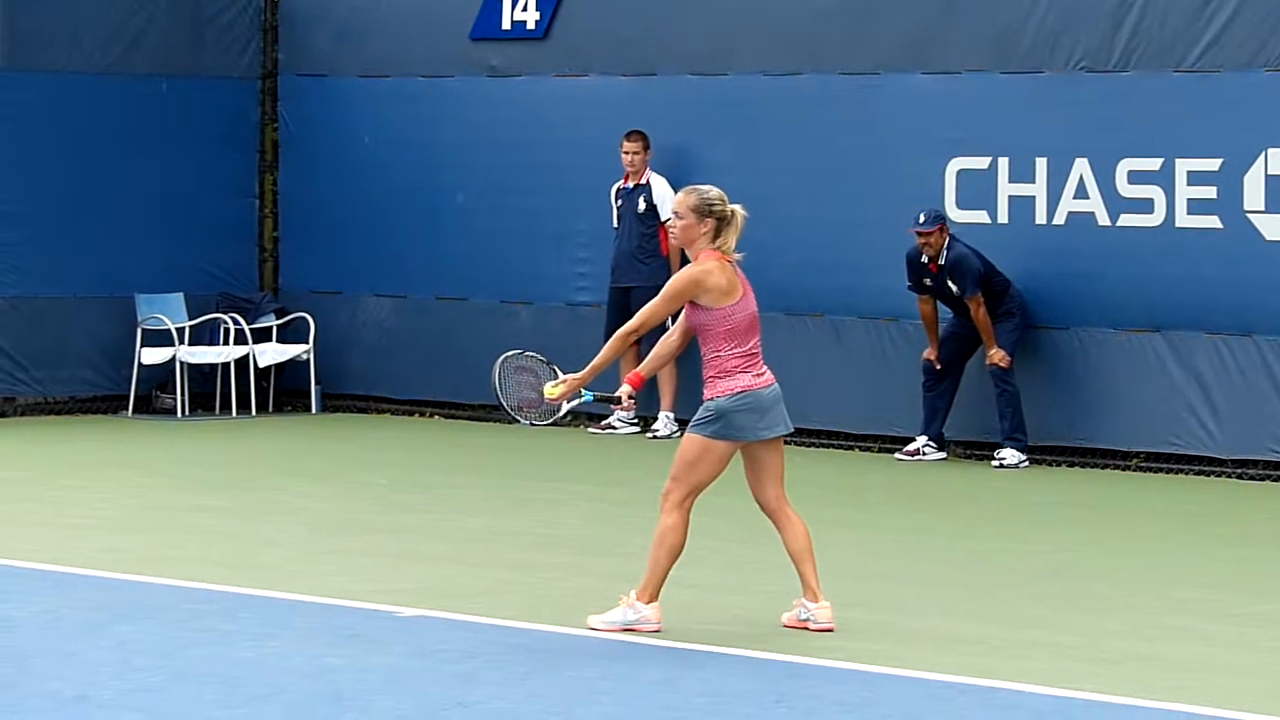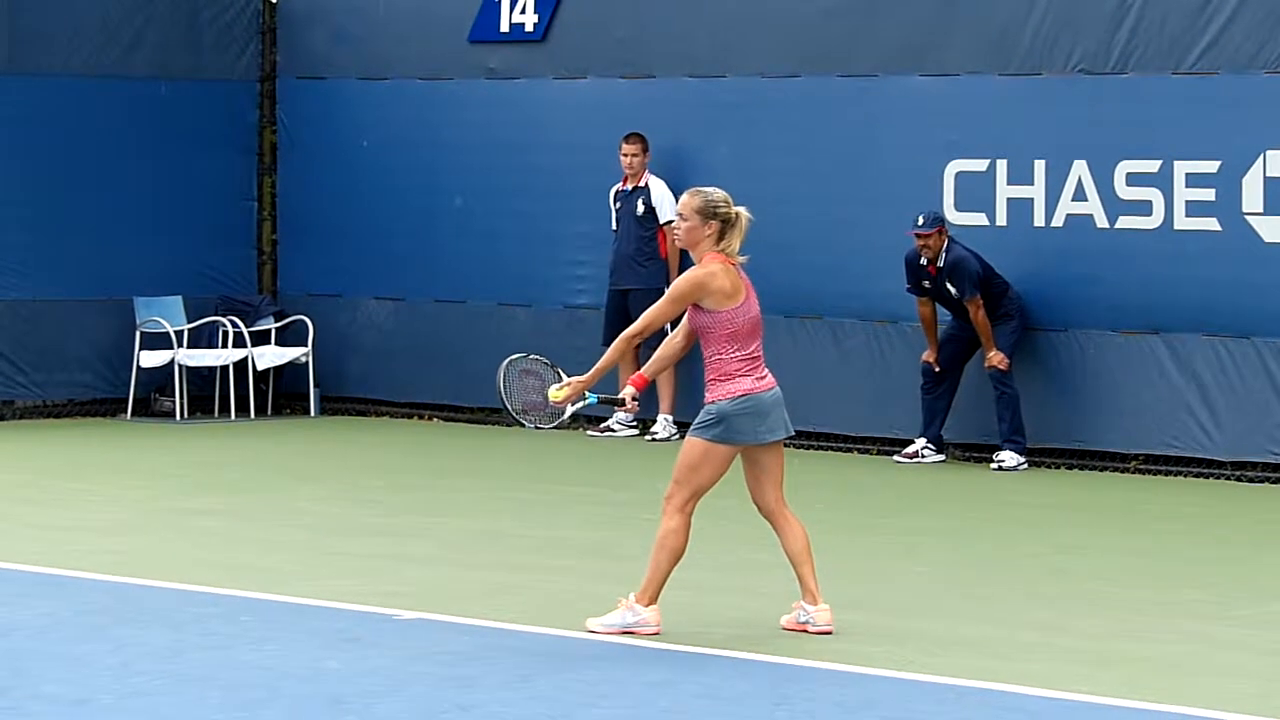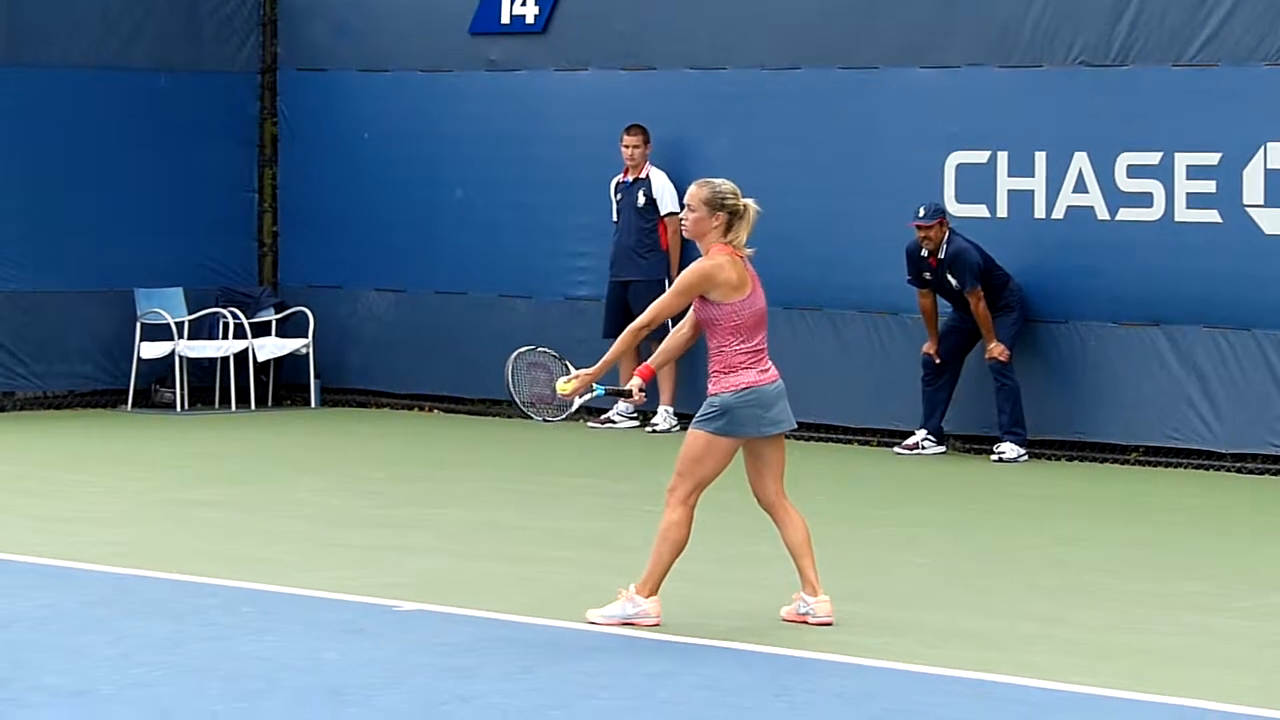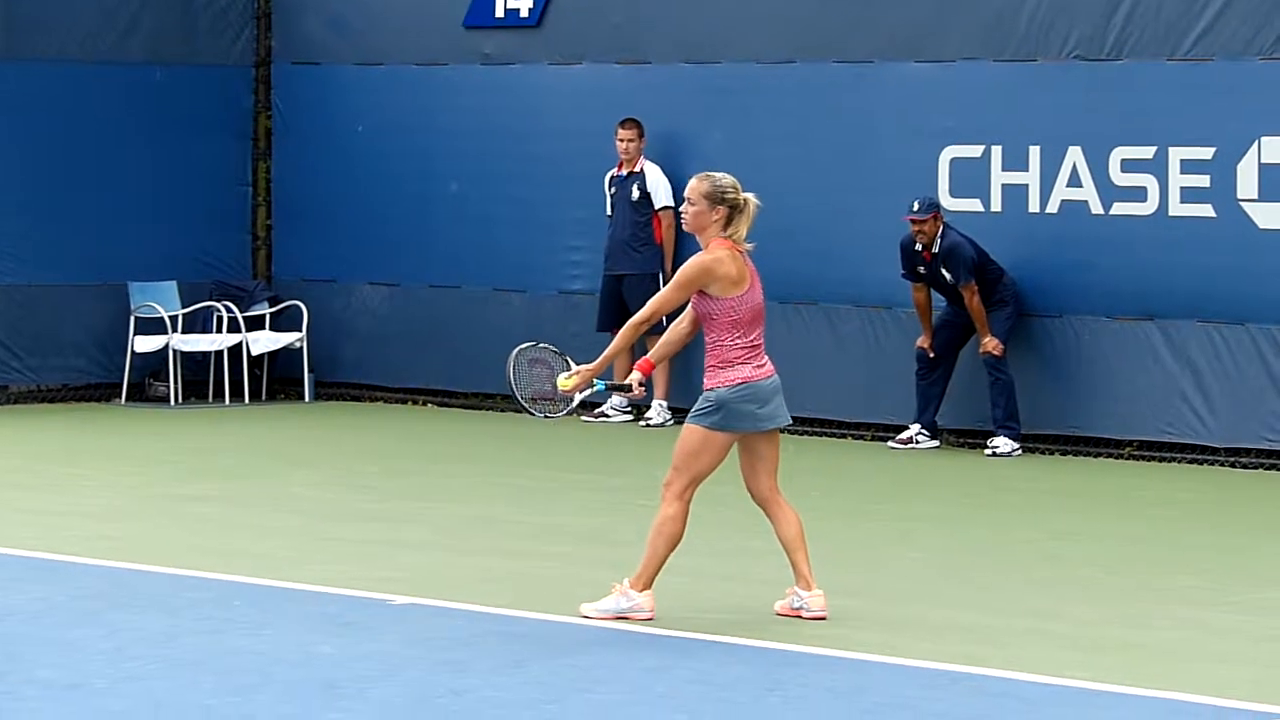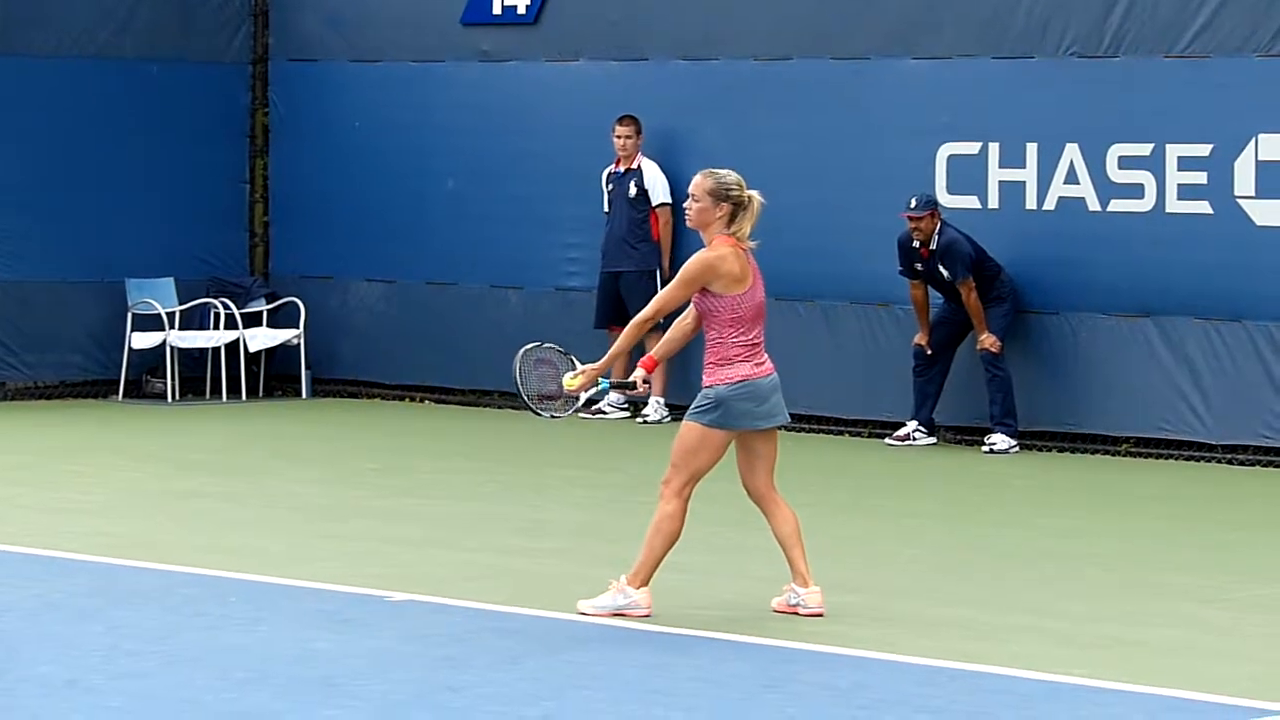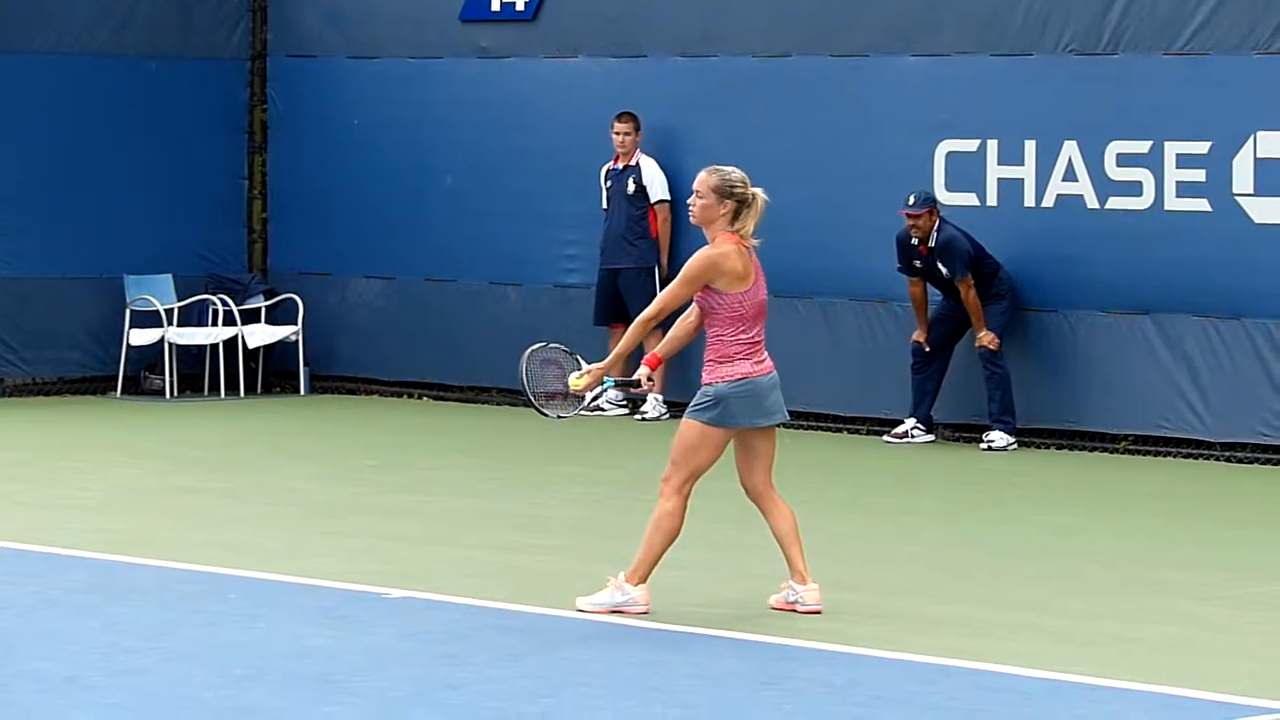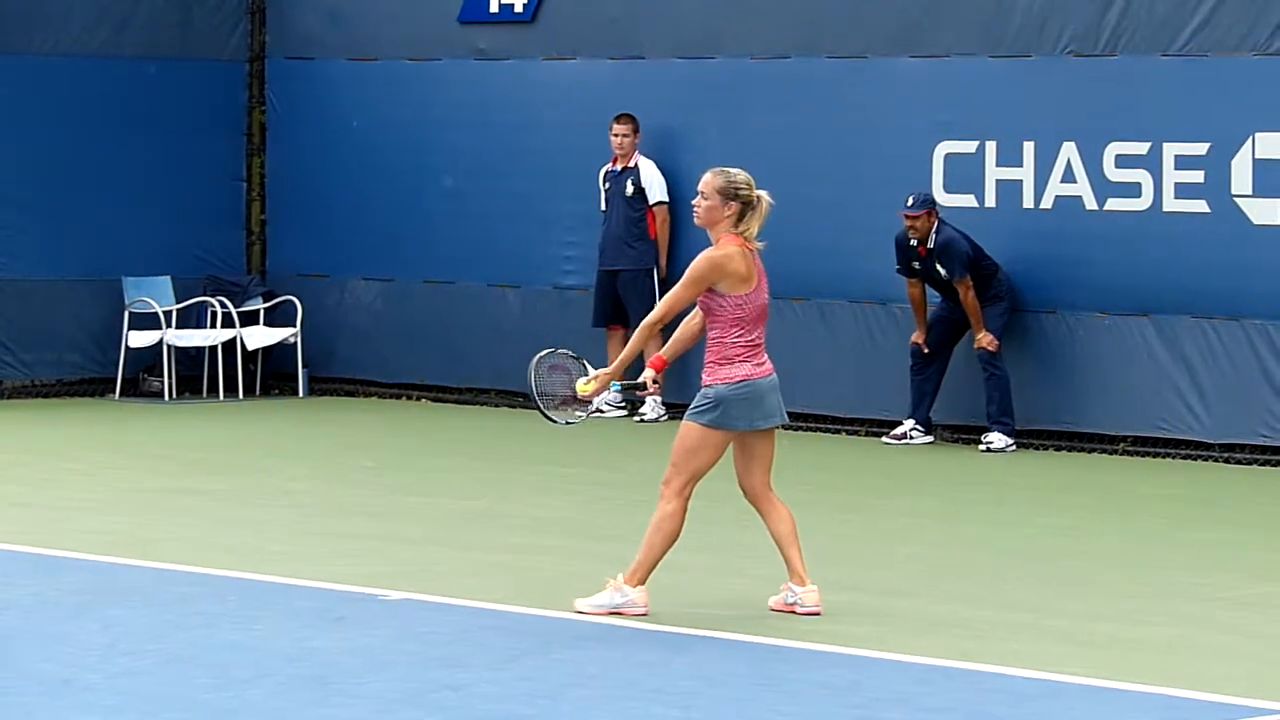
dt=0.3s
person 1, frame 1
left shoulder: (699, 274)
right shoulder: (722, 267)
left elbow: (631, 330)
right elbow: (677, 336)
left wrist: (583, 377)
right wrist: (635, 380)
left hip: (730, 402)
right hip: (762, 394)
left knee: (675, 499)
right knee: (775, 503)
left ankle: (643, 605)
right ankle: (815, 604)
person 1, frame 2
left shoulder: (703, 276)
right shoulder: (726, 270)
left elbow: (636, 332)
right elbow: (681, 338)
left wrist: (587, 379)
right wrist: (638, 381)
left hip: (731, 405)
right hip: (763, 398)
left knee: (677, 503)
right knee: (774, 506)
left ankle: (642, 608)
right ankle: (814, 606)
person 1, frame 3
left shoulder: (710, 268)
right shoulder: (733, 262)
left elbow: (643, 324)
right elbow: (687, 329)
left wrist: (595, 372)
right wrist: (644, 373)
left hip: (734, 397)
right hip: (765, 390)
left knee: (680, 496)
right knee: (773, 498)
left ankle: (643, 599)
right ankle: (814, 598)
person 1, frame 4
left shoulder: (708, 262)
right shoulder: (733, 255)
left elbow: (643, 318)
right elbow: (687, 323)
left wrist: (596, 368)
right wrist: (644, 367)
left hip: (729, 392)
right hip: (761, 385)
left knee: (675, 491)
right knee: (767, 493)
left ankle: (636, 593)
right ankle: (808, 592)
person 1, frame 5
left shoulder: (712, 259)
right shoulder: (737, 253)
left elbow: (647, 316)
right elbow: (691, 320)
left wrist: (601, 366)
right wrist: (648, 365)
left hip: (728, 390)
right hip: (760, 383)
left knee: (674, 488)
right knee: (764, 491)
left ankle: (633, 590)
right ankle: (805, 589)
person 1, frame 6
left shoulder: (714, 256)
right shoulder: (740, 251)
left elbow: (651, 315)
right elbow: (693, 316)
left wrist: (607, 364)
right wrist: (652, 362)
left hip: (728, 387)
right hip: (760, 381)
left knee: (673, 486)
right knee: (761, 489)
left ankle: (631, 587)
right ankle: (803, 586)
person 1, frame 7
left shoulder: (718, 257)
right shoulder: (745, 252)
left elbow: (656, 318)
right elbow: (699, 318)
left wrist: (615, 369)
right wrist: (657, 364)
left hip: (727, 389)
right hip: (759, 383)
left knee: (673, 489)
right knee: (759, 490)
left ankle: (630, 589)
right ankle: (802, 588)
person 2, frame 1
left shoulder: (658, 186)
right shoulder: (617, 190)
left wrist: (675, 279)
right wrist: (620, 268)
left hip: (651, 281)
right hip: (620, 280)
left knee: (659, 346)
right knee: (627, 345)
left ankle: (667, 417)
right ankle: (626, 414)
person 2, frame 2
left shoulder: (657, 189)
right shoulder: (616, 192)
left elbow: (672, 237)
left wrist: (672, 281)
right wrist: (619, 271)
left hip: (650, 284)
right hip: (619, 282)
left knee: (658, 349)
right knee: (625, 348)
left ankle: (665, 420)
right ankle: (624, 417)
person 2, frame 3
left shoulder: (658, 180)
right shoulder: (616, 184)
left elbow: (674, 228)
left wrist: (673, 273)
right wrist: (620, 263)
left hip: (650, 275)
right hip: (620, 274)
left knee: (659, 340)
left ankle: (666, 412)
right ankle: (625, 408)
person 2, frame 4
left shoulder: (652, 174)
right shoulder: (611, 178)
left elbow: (668, 222)
left wrist: (667, 266)
right wrist: (614, 257)
left hip: (645, 270)
right hip: (614, 268)
left knee: (653, 334)
right knee: (619, 333)
left ankle: (660, 406)
right ankle: (619, 403)
person 2, frame 5
left shoulder: (650, 171)
right shoulder: (608, 174)
left elbow: (665, 219)
left wrist: (664, 262)
right wrist: (611, 253)
left hip: (642, 266)
right hip: (611, 265)
left knee: (651, 330)
right knee: (616, 329)
left ankle: (657, 402)
right ankle: (616, 399)
person 2, frame 6
left shoulder: (648, 168)
right shoulder: (607, 171)
left elbow: (663, 216)
left wrist: (663, 259)
right wrist: (609, 250)
left hip: (640, 263)
right hip: (610, 262)
left knee: (649, 327)
right knee: (615, 326)
left ankle: (656, 399)
right ankle: (614, 396)
person 2, frame 7
left shoulder: (647, 170)
right shoulder: (605, 173)
left elbow: (662, 217)
left wrist: (662, 261)
right wrist: (607, 251)
left hip: (639, 264)
right hip: (608, 263)
right knee: (614, 328)
left ankle: (655, 401)
right ankle: (613, 397)
person 3, frame 1
left shoulder: (961, 258)
right shoulder: (915, 258)
left elbow: (977, 306)
right elbow: (926, 302)
left wrist: (991, 348)
right wrist: (933, 346)
left hip: (1004, 312)
right hip: (965, 316)
left knee: (999, 368)
right knee: (934, 367)
left ankle: (1014, 448)
right ankle: (931, 441)
person 3, frame 2
left shoulder: (960, 260)
right shoulder: (914, 260)
left elbow: (976, 308)
right elbow: (925, 304)
left wrist: (990, 351)
right wrist: (932, 348)
left hip: (1002, 313)
right hip: (963, 318)
left knee: (997, 371)
right knee: (933, 369)
left ankle: (1013, 451)
right ankle: (929, 444)
person 3, frame 3
left shoulder: (961, 252)
right shoulder: (915, 251)
left elbow: (977, 300)
right elbow: (926, 296)
left wrist: (991, 343)
right wrist: (933, 340)
left hip: (1003, 306)
right hip: (964, 310)
left knee: (998, 362)
right knee: (933, 361)
left ankle: (1013, 442)
right ankle: (930, 435)
person 3, frame 4
left shoulder: (955, 246)
right shoulder: (909, 245)
left elbow: (971, 294)
right elbow: (920, 290)
left wrist: (985, 336)
right wrist: (927, 334)
left hip: (997, 299)
right hip: (958, 304)
left knee: (992, 356)
right knee: (927, 355)
left ankle: (1007, 436)
right ankle: (924, 430)
person 3, frame 5
left shoulder: (952, 243)
right shoulder: (906, 242)
left elbow: (969, 291)
right elbow: (917, 287)
left wrist: (983, 334)
right wrist: (924, 331)
left hip: (994, 297)
right hip: (955, 301)
left knee: (990, 354)
right knee: (924, 352)
left ankle: (1005, 433)
right ankle: (921, 426)
person 3, frame 6
left shoulder: (951, 240)
right shoulder: (905, 240)
left elbow: (968, 288)
right elbow: (916, 284)
left wrist: (981, 331)
right wrist: (923, 328)
left hip: (993, 294)
right hip: (954, 298)
left knee: (988, 351)
right knee: (923, 349)
left ankle: (1003, 431)
right ankle: (919, 424)
person 3, frame 7
left shoulder: (949, 242)
right shoulder: (904, 241)
left elbow: (966, 290)
right elbow: (915, 286)
left wrist: (980, 332)
right wrist: (922, 330)
left hip: (991, 295)
right hip: (953, 300)
left knee: (987, 352)
right knee: (921, 350)
left ankle: (1002, 432)
right ankle: (918, 425)
